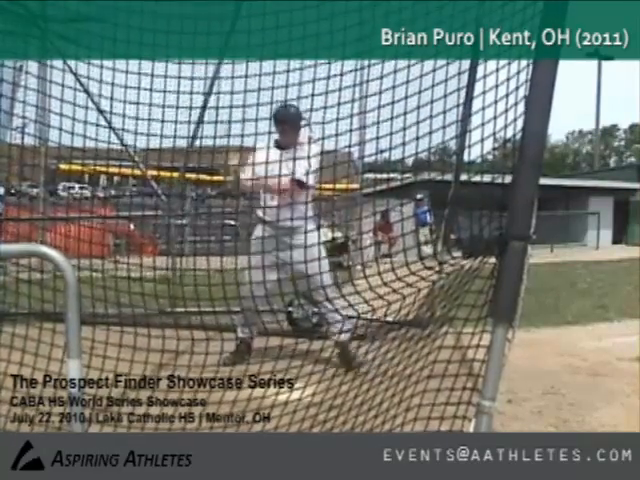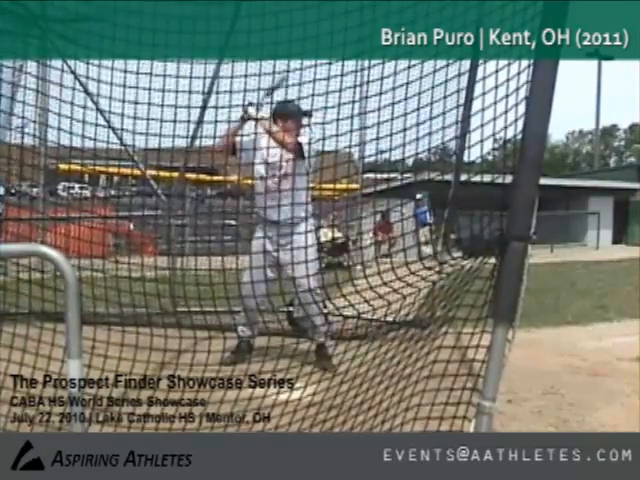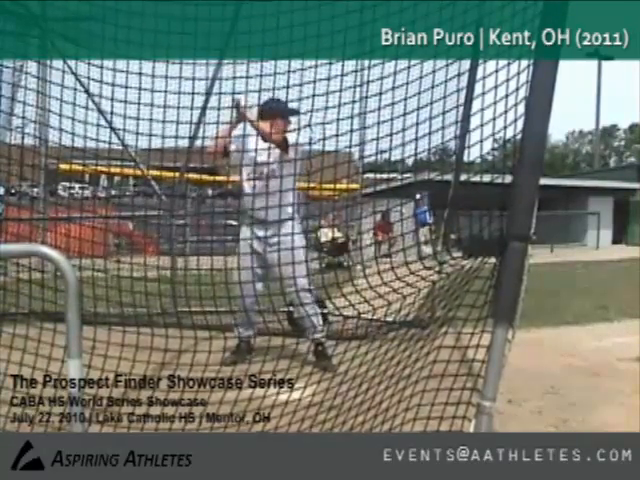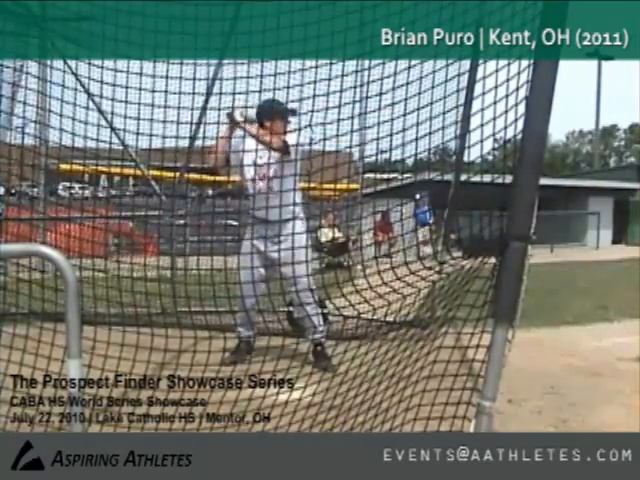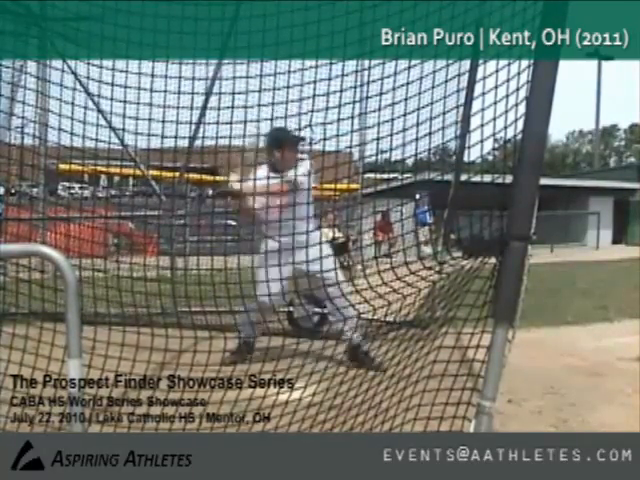
dt=0.5s
person 1, frame 1
left shoulder: (310, 151)
right shoulder: (262, 153)
left elbow: (294, 187)
right elbow: (244, 186)
left wrist: (259, 183)
right wrist: (242, 184)
left hip: (302, 231)
right hip: (267, 230)
left knee: (321, 286)
right knee: (251, 289)
left ankle: (343, 342)
right ankle: (244, 343)
person 1, frame 2
left shoulder: (305, 145)
right shoulder: (259, 143)
left elbow: (287, 143)
right elbow: (225, 146)
left wrist: (258, 119)
right wrist: (243, 121)
left hip: (298, 229)
right hip: (266, 228)
left knee: (307, 288)
right knee: (251, 287)
left ankle: (322, 345)
right ankle: (245, 342)
person 1, frame 3
left shoulder: (292, 145)
right shoulder: (246, 142)
left elbow: (274, 137)
right elbow: (215, 149)
left wrist: (248, 115)
right wrist: (236, 121)
left hip: (285, 227)
right hip: (252, 227)
left knee: (300, 287)
right knee: (247, 288)
left ankle: (319, 345)
right ankle: (245, 342)
person 1, frame 4
left shoulder: (293, 143)
right shoulder: (244, 145)
left elbow: (275, 146)
right elbow: (216, 161)
left wrist: (242, 124)
right wrist: (228, 130)
left hip: (289, 226)
right hip: (257, 227)
left knee: (302, 286)
right knee: (247, 288)
left ankle: (318, 345)
right ankle: (245, 342)
person 1, frame 5
left shoulder: (303, 167)
right shoulder: (258, 174)
left elbow: (284, 189)
right elbow: (255, 213)
left wrist: (247, 189)
left hip: (308, 239)
right hip: (275, 243)
left knee: (333, 289)
right knee: (265, 298)
left ankle: (355, 346)
right ankle: (246, 342)
